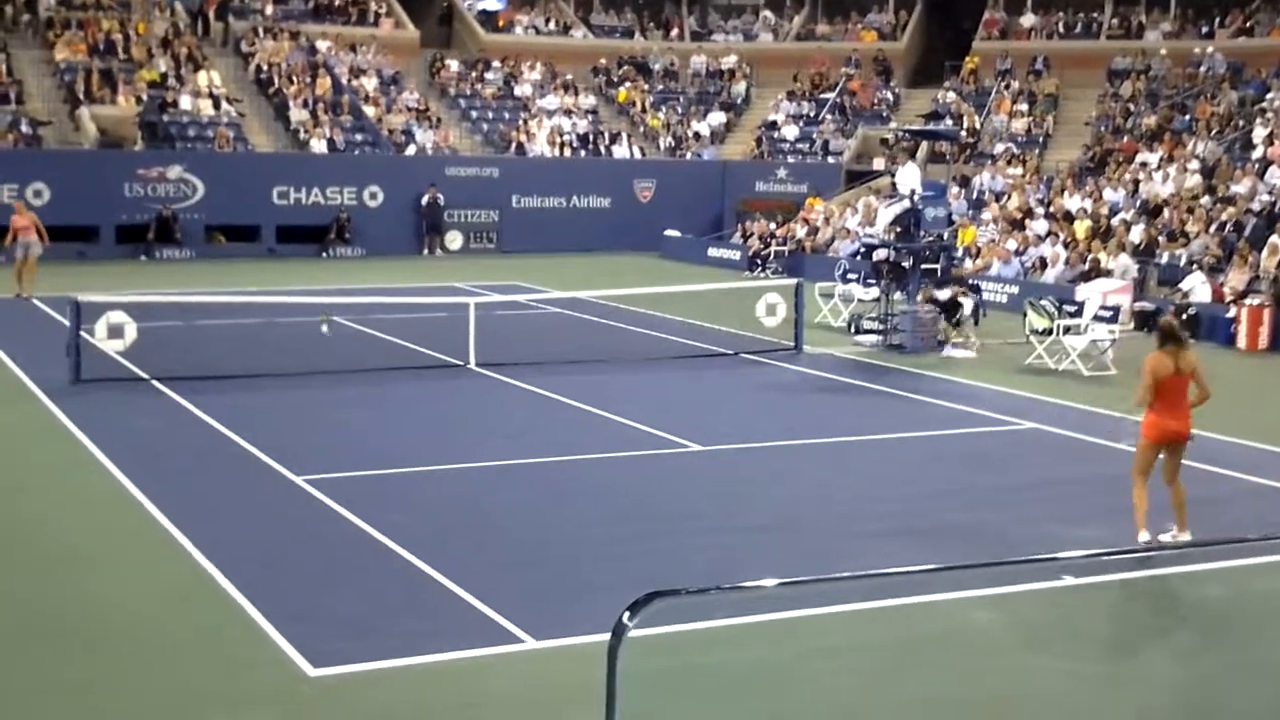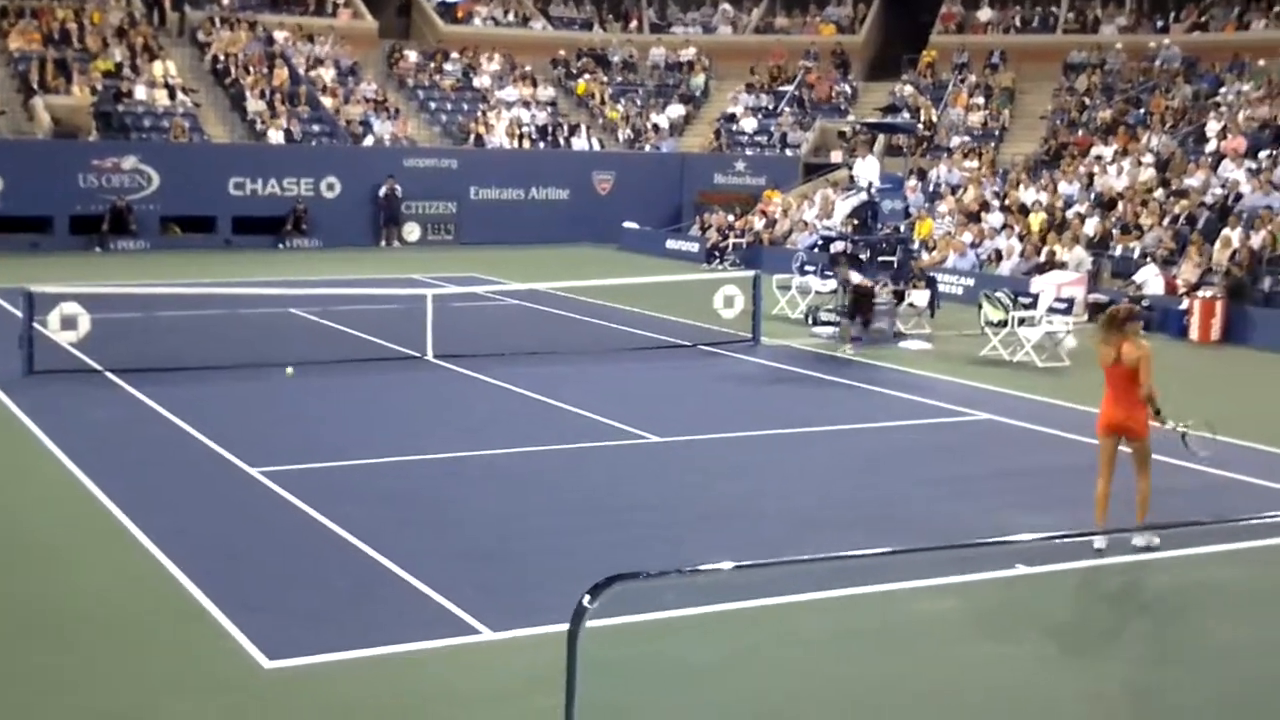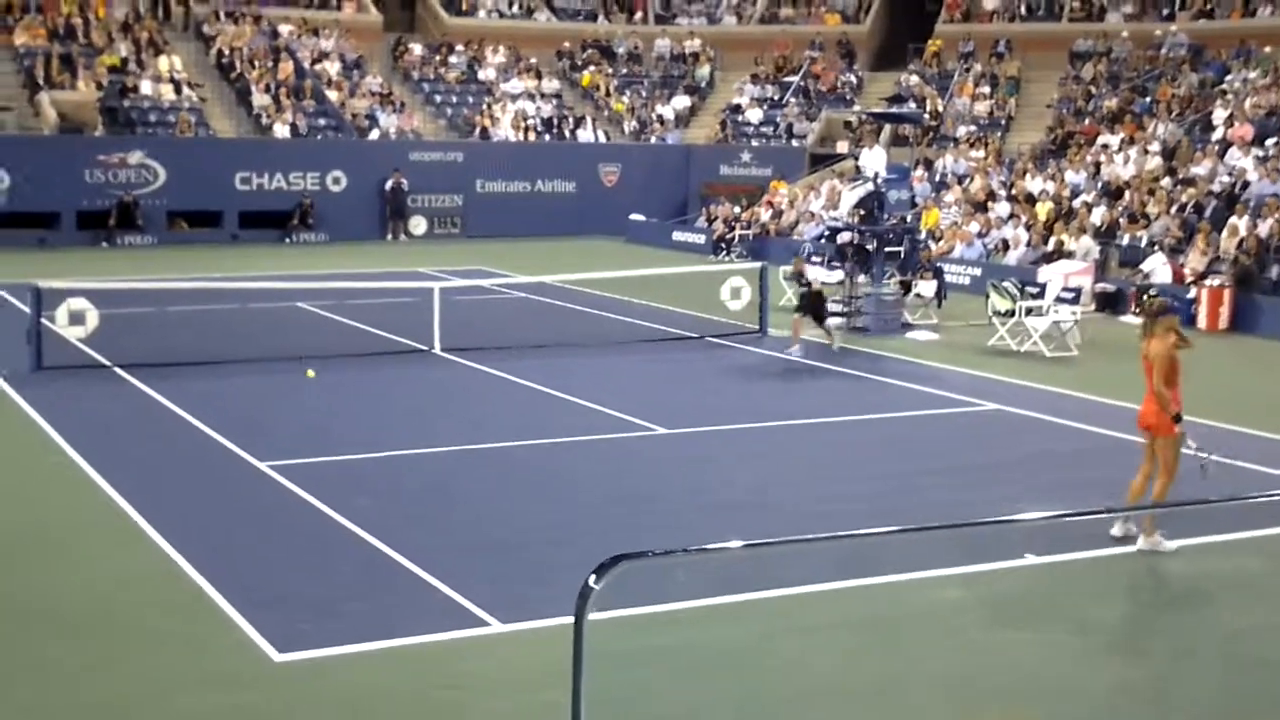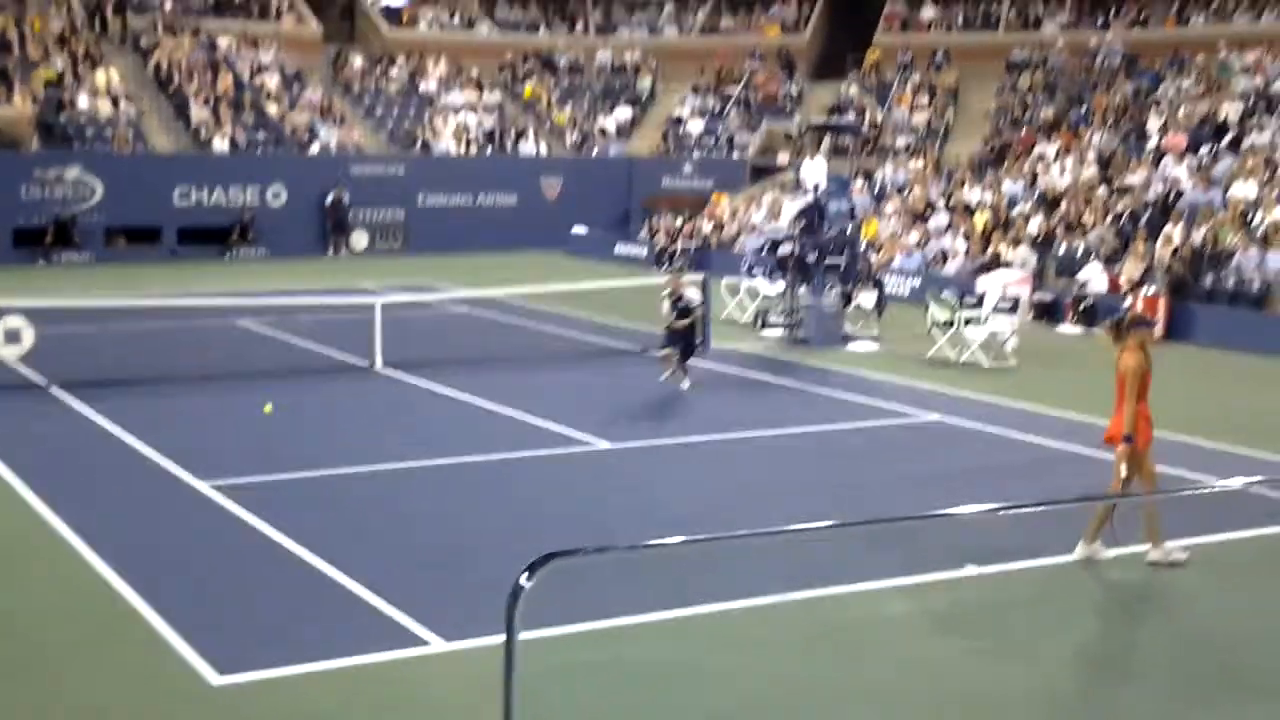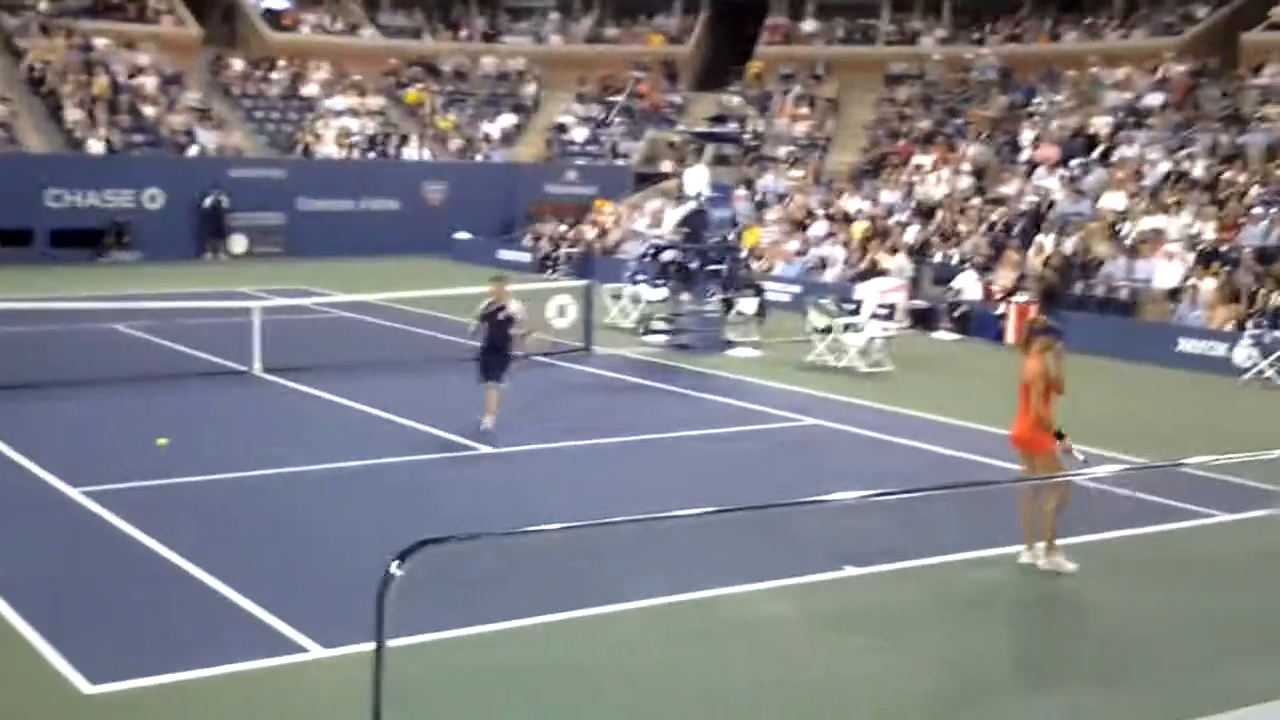
dt=0.4s
person 1, frame 1
left shoulder: (1153, 360)
right shoulder: (1189, 359)
left elbow: (1143, 401)
right elbow: (1205, 393)
left wrist: (1143, 395)
left hip: (1157, 424)
right hip: (1181, 426)
left knee: (1140, 480)
right knee: (1172, 478)
left ankle: (1143, 532)
right ankle: (1181, 531)
person 1, frame 2
left shoulder: (1104, 346)
right shoulder: (1141, 348)
right elbow: (1146, 390)
right wrist: (1156, 410)
left hip: (1109, 414)
right hip: (1134, 416)
left knee: (1104, 475)
right knee: (1143, 474)
left ankle: (1100, 533)
right ankle: (1141, 532)
person 1, frame 3
left shoulder: (1151, 340)
right shoulder: (1164, 346)
left elbow: (1186, 343)
right elbow: (1159, 388)
left wrist: (1174, 329)
right wrist: (1177, 418)
left hip: (1150, 410)
right hip: (1163, 413)
left knee: (1148, 469)
right knee: (1165, 476)
left ankle: (1123, 522)
right ankle: (1148, 535)
person 1, frame 4
left shoulder: (1132, 354)
right shoulder: (1134, 361)
right elbow: (1129, 402)
left wrist: (1145, 348)
right wrist: (1126, 439)
left hip: (1136, 427)
right hip: (1131, 428)
left knee: (1149, 484)
right knee: (1121, 489)
left ankle: (1157, 548)
right ankle: (1088, 543)
person 1, frame 5
left shoulder: (1035, 360)
right shoulder: (1038, 365)
left elbow: (1058, 388)
right elbow: (1038, 409)
left wrist: (1057, 359)
right wrist: (1059, 436)
left hip: (1025, 430)
right hip: (1034, 432)
left knee: (1033, 489)
right knee: (1058, 490)
left ankle: (1029, 549)
right ankle: (1050, 553)
